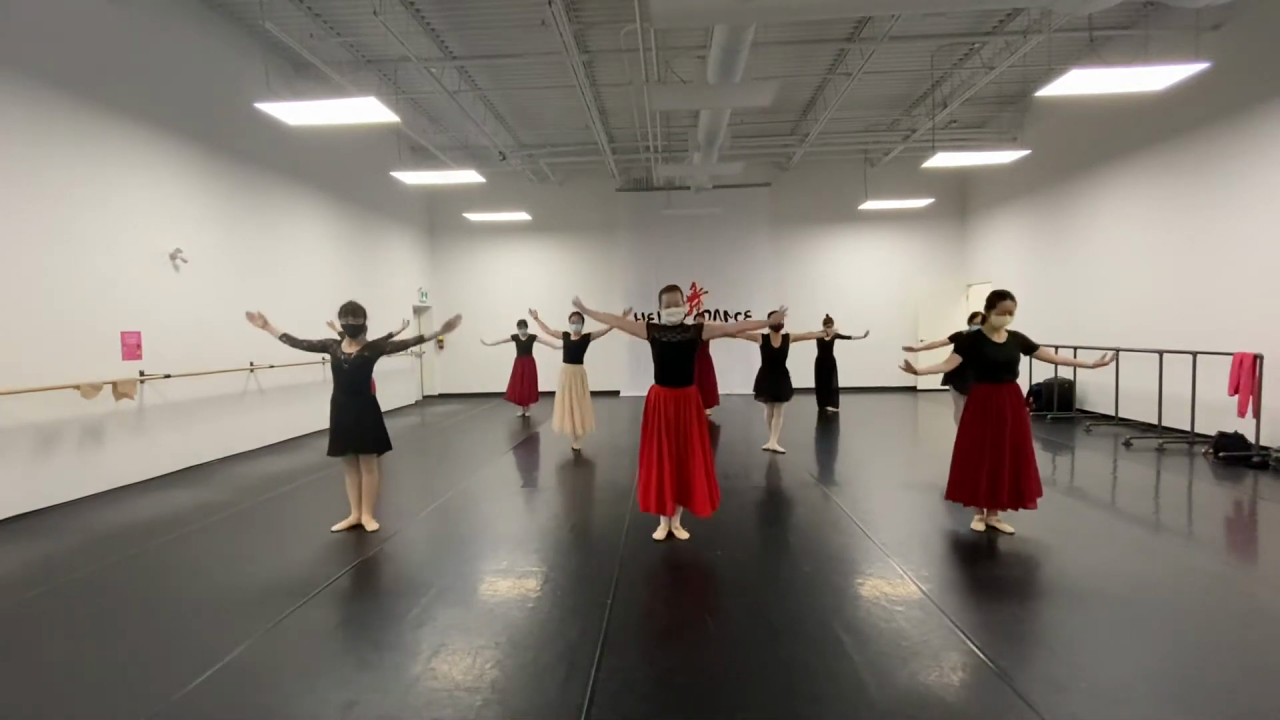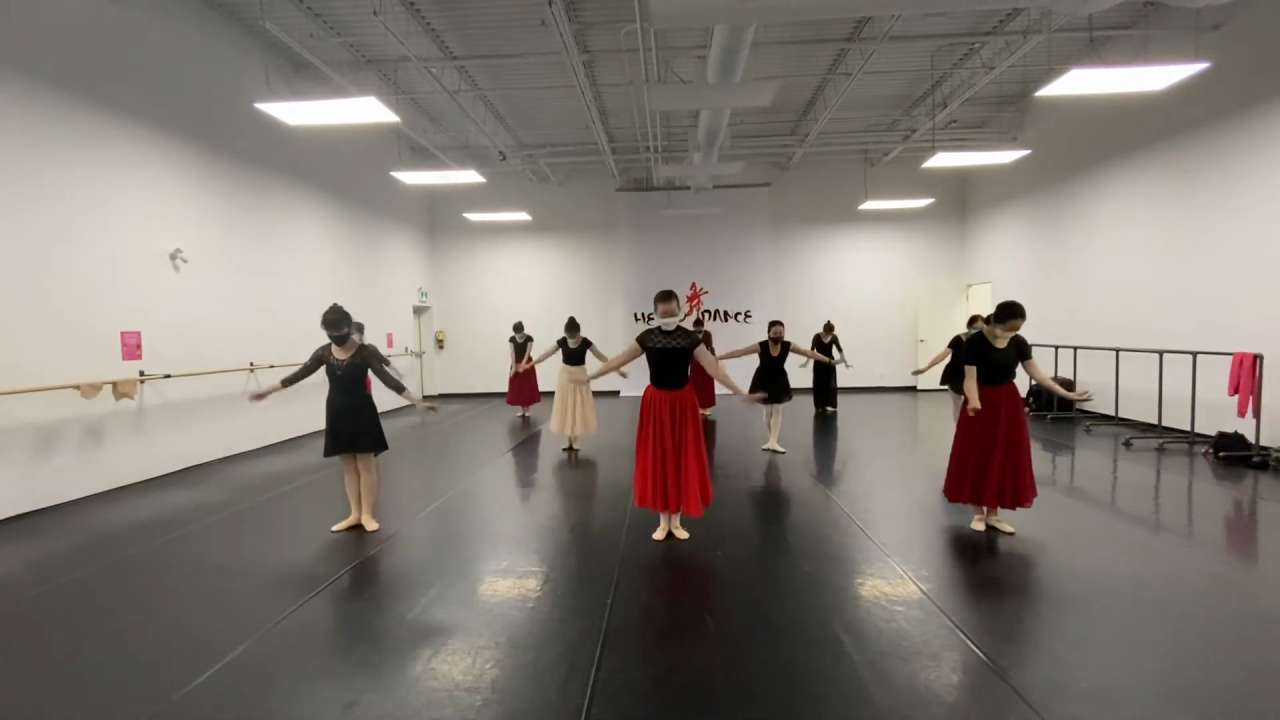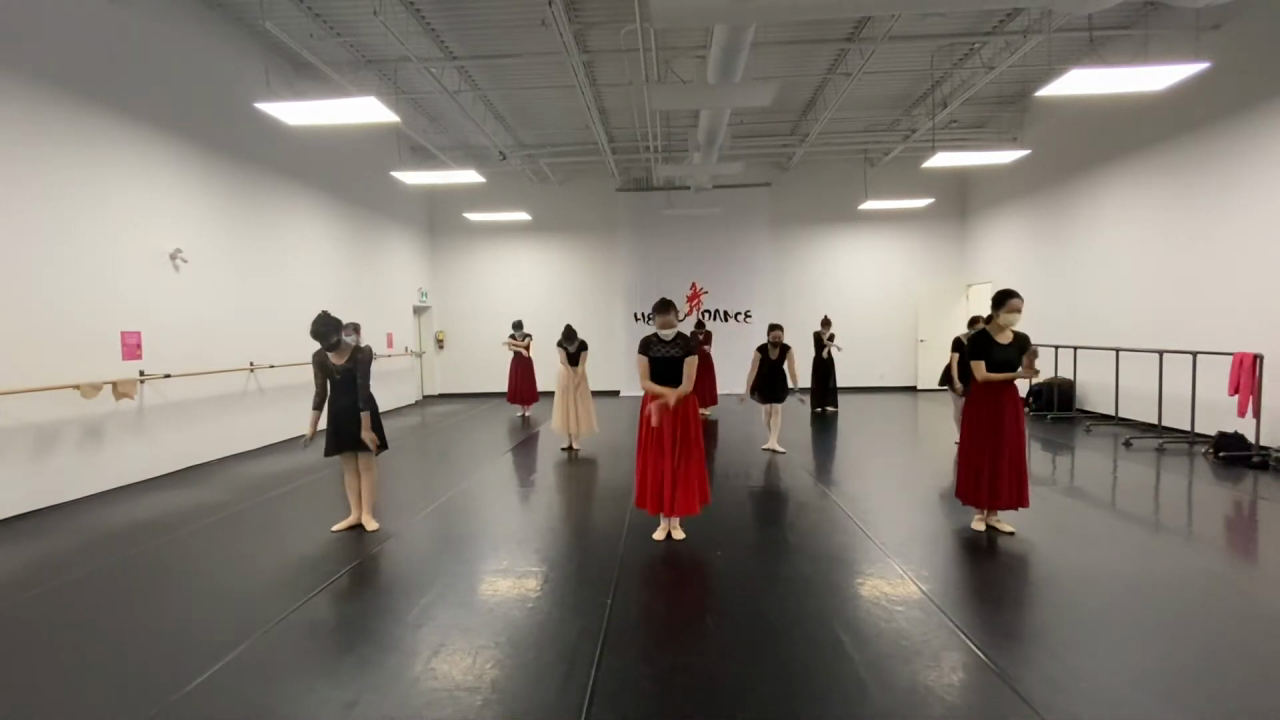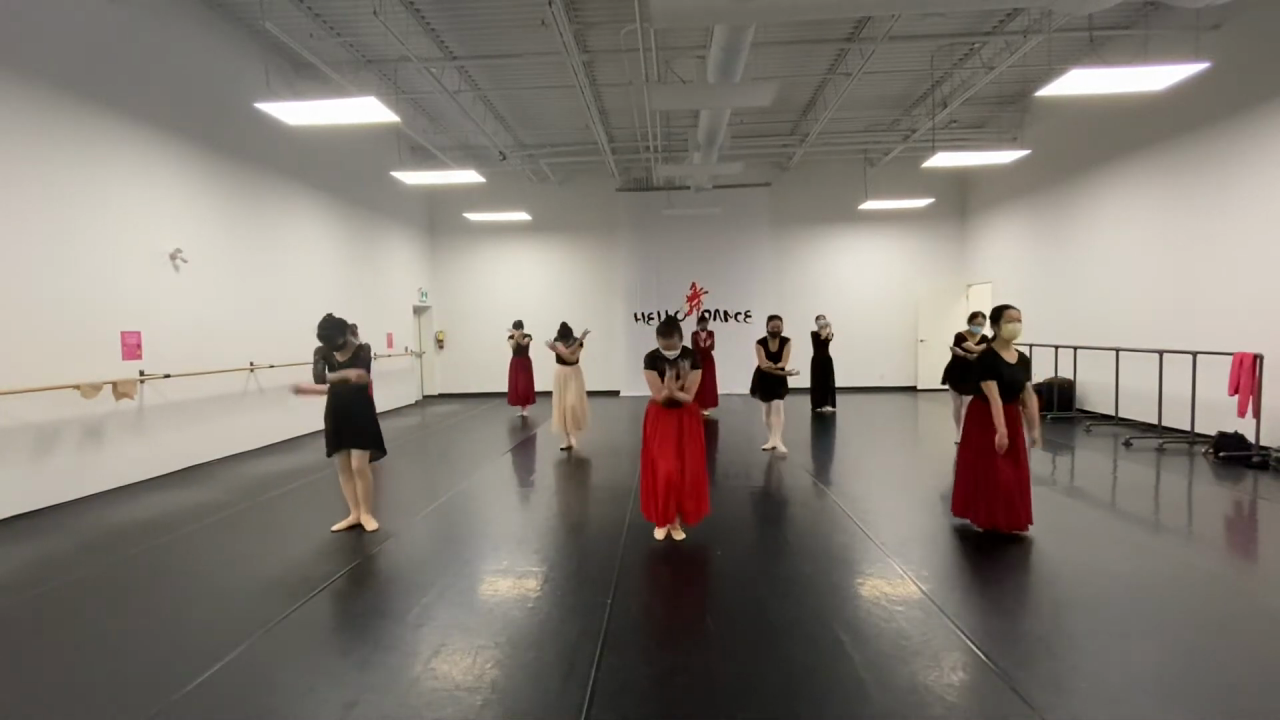
dt=0.4s
person 1, frame 1
left shoulder: (696, 331)
right shoulder: (652, 331)
left elbow: (733, 328)
right elbow: (617, 321)
left wrist: (768, 322)
right wrist: (586, 310)
left hip: (687, 400)
right hip: (660, 400)
left knee: (687, 460)
right knee: (660, 460)
left ankle: (676, 520)
right ankle: (664, 520)
person 1, frame 2
left shoulder: (690, 338)
right shoulder: (647, 337)
left elbow: (712, 367)
right elbow: (620, 360)
left wrist: (739, 392)
right wrist: (590, 377)
left hip: (683, 400)
right hip: (655, 400)
left knee: (683, 460)
right knee: (657, 460)
left ankle: (676, 520)
right ankle: (663, 521)
person 1, frame 3
left shoulder: (688, 344)
right shoulder: (646, 344)
left elbow: (688, 385)
right elbow: (644, 382)
left wrist: (667, 400)
right wrist: (666, 392)
left hip: (682, 405)
right hip: (655, 403)
left knee: (682, 464)
right knee: (657, 464)
left ankle: (676, 521)
right ankle: (663, 521)
person 1, frame 4
left shoulder: (692, 359)
right shoulder: (651, 359)
left elbow: (688, 397)
right elbow: (658, 397)
left wrist: (673, 389)
right wrist: (670, 387)
left hip: (685, 417)
right hip: (660, 417)
left knee: (686, 471)
right knee: (662, 470)
left ankle: (677, 521)
right ankle: (662, 520)
person 2, frame 1
left shoulder: (1017, 339)
right shoulder: (972, 340)
left elbow: (1052, 357)
right elbow: (948, 364)
left wrist: (1091, 364)
right wrist: (919, 371)
left hip: (1011, 402)
right hip: (982, 402)
left knee: (1009, 457)
right knee: (979, 457)
left ankle: (994, 514)
right ankle: (979, 513)
person 2, frame 2
left shoulder: (1019, 343)
right shoulder: (975, 343)
left elbow: (1036, 373)
right elbow: (970, 378)
left wrist: (1067, 394)
right wrist: (973, 402)
left hip: (1009, 402)
right hip: (983, 402)
left knee: (1006, 457)
right knee: (978, 457)
left ankle: (993, 514)
right ankle: (978, 513)
person 2, frame 3
left shoulder: (1022, 340)
right shoulder: (978, 339)
left elbow: (1026, 369)
right elbow: (980, 375)
left wrist: (1030, 363)
right wrist: (1018, 374)
left hip: (1009, 401)
right hip: (982, 402)
left knee: (1006, 458)
right knee: (980, 456)
left ankle: (993, 514)
right ankle: (980, 512)
person 2, frame 4
left shoulder: (1023, 360)
right shoulder: (986, 358)
left elbow: (1029, 395)
right elbow: (993, 397)
left wrist: (1035, 428)
right wrist: (1000, 430)
left hip: (1012, 420)
right hip: (984, 421)
left knee: (1014, 474)
right knee: (986, 473)
left ankle: (1001, 520)
right ankle: (981, 518)
person 3, frame 1
left shoulder: (373, 348)
right shoulder: (332, 346)
left elbow: (405, 343)
right elbow: (297, 343)
left wrist: (438, 333)
right wrist: (268, 327)
left hip: (364, 409)
right hip: (340, 410)
left knee: (367, 465)
right knee: (350, 465)
left ankle: (368, 514)
right ankle: (355, 514)
person 3, frame 2
left shoulder: (365, 352)
right shoulder: (324, 352)
left elbow: (387, 378)
right elbow: (300, 374)
left wrist: (416, 401)
right wrist: (269, 391)
left hip: (360, 411)
right hip: (336, 412)
left knee: (365, 465)
right knee: (348, 466)
left ankle: (367, 514)
right ankle: (355, 514)
person 3, frame 3
left shoulder: (361, 354)
right shoulder: (319, 357)
left elbow: (363, 391)
right elbow: (321, 392)
left wrist: (367, 427)
right wrist: (312, 426)
left hip: (362, 413)
right hip: (337, 414)
left knee: (366, 465)
right knee: (348, 466)
left ankle: (367, 514)
right ankle: (355, 514)
person 3, frame 4
left shoulder: (363, 351)
right shoulder: (322, 352)
left elbow: (349, 385)
right elbow: (319, 377)
left wrist: (310, 389)
right wrist: (345, 373)
left hip: (359, 411)
right hip: (336, 413)
left knee: (359, 466)
right knee: (343, 467)
left ankle: (367, 513)
right ankle: (355, 513)
